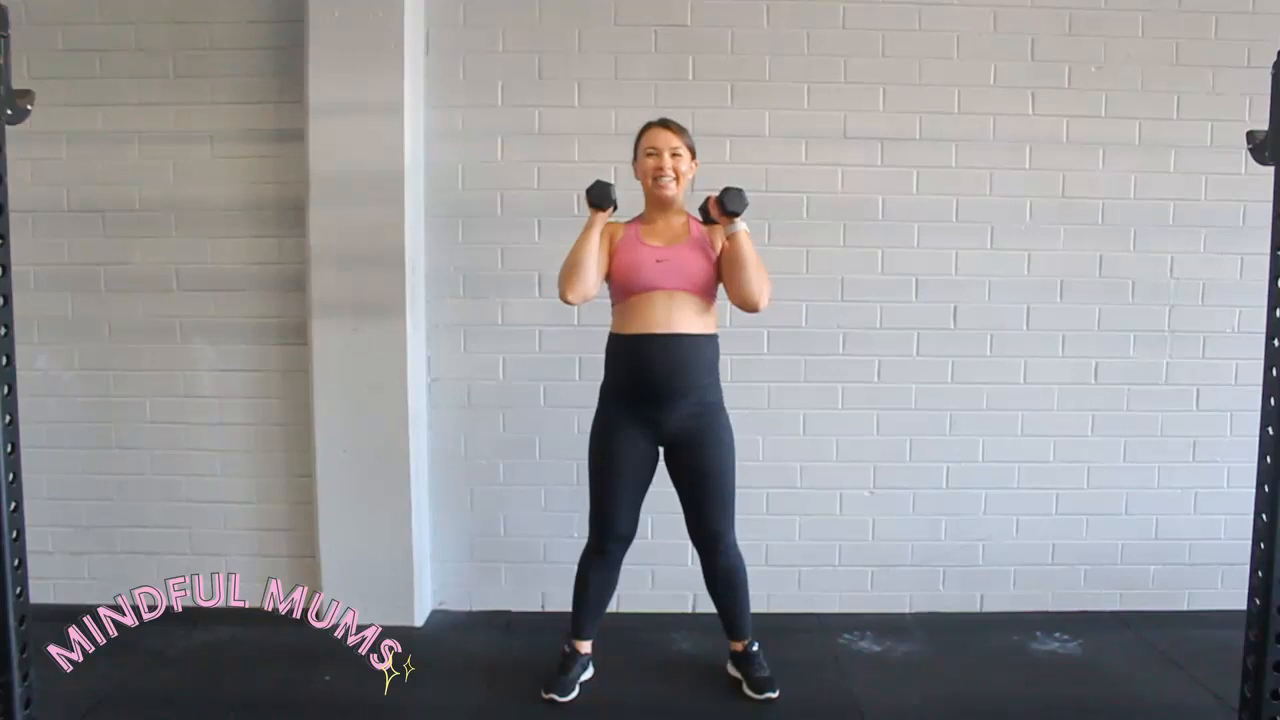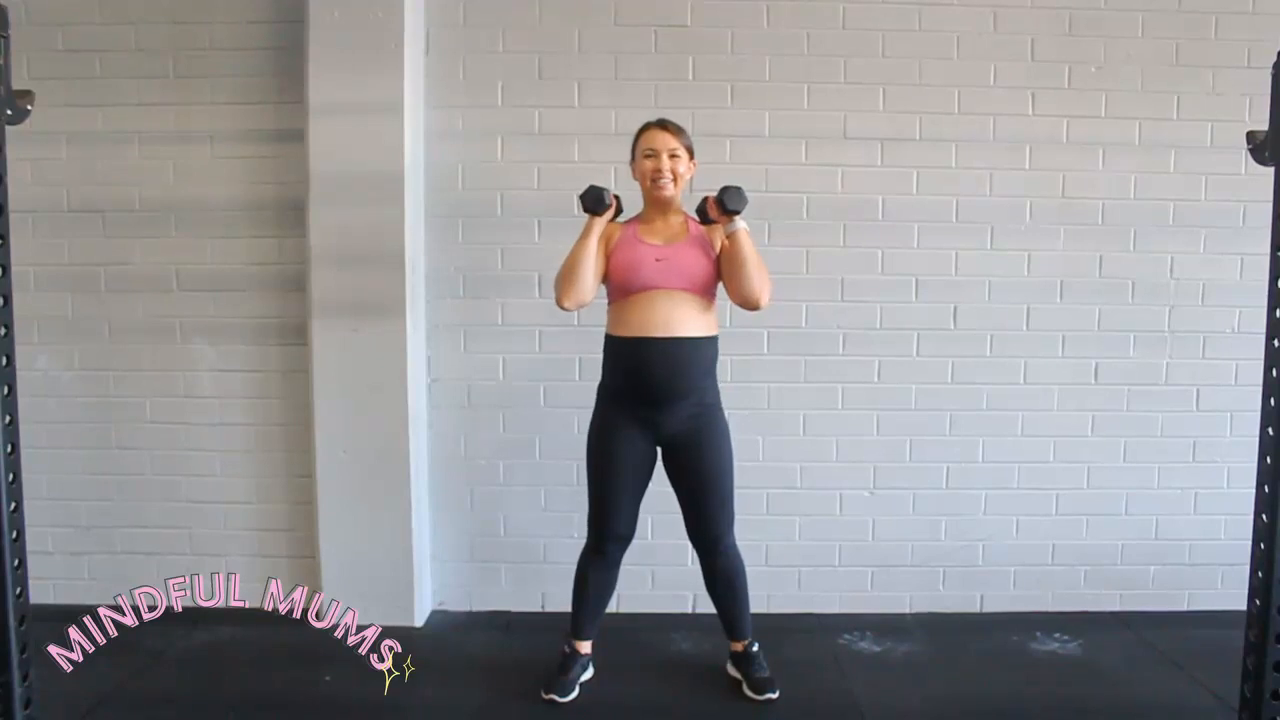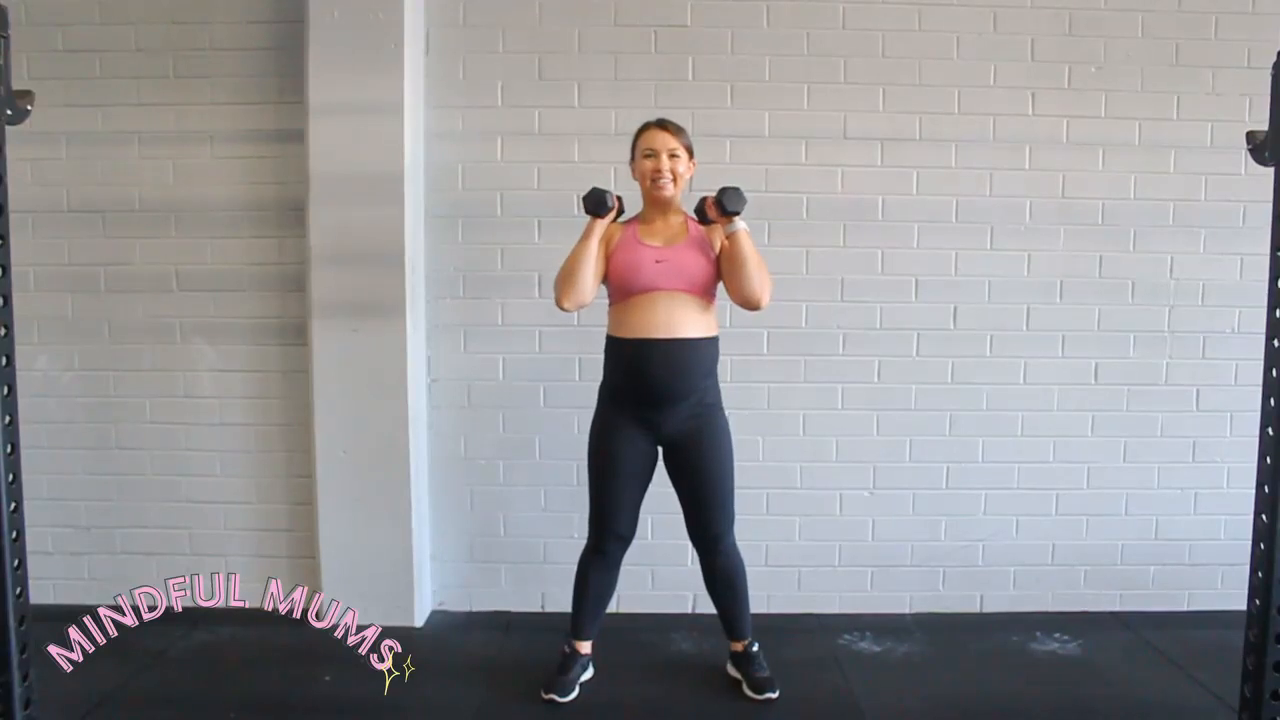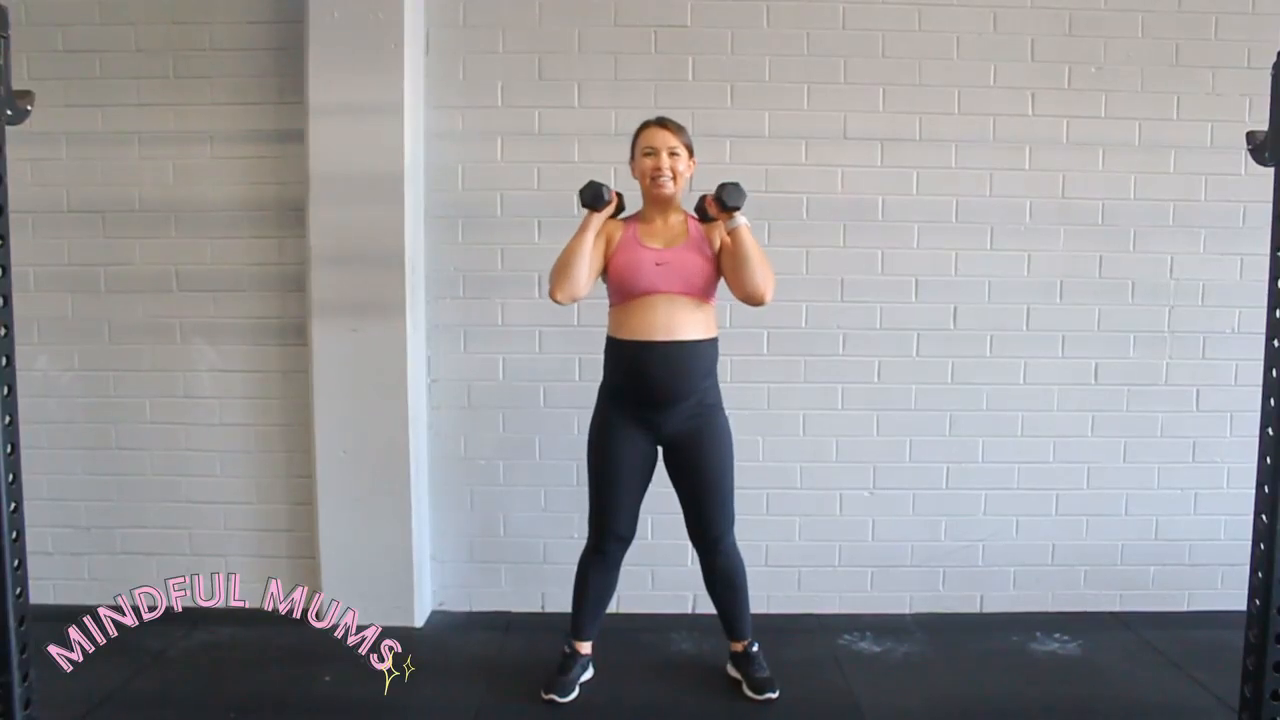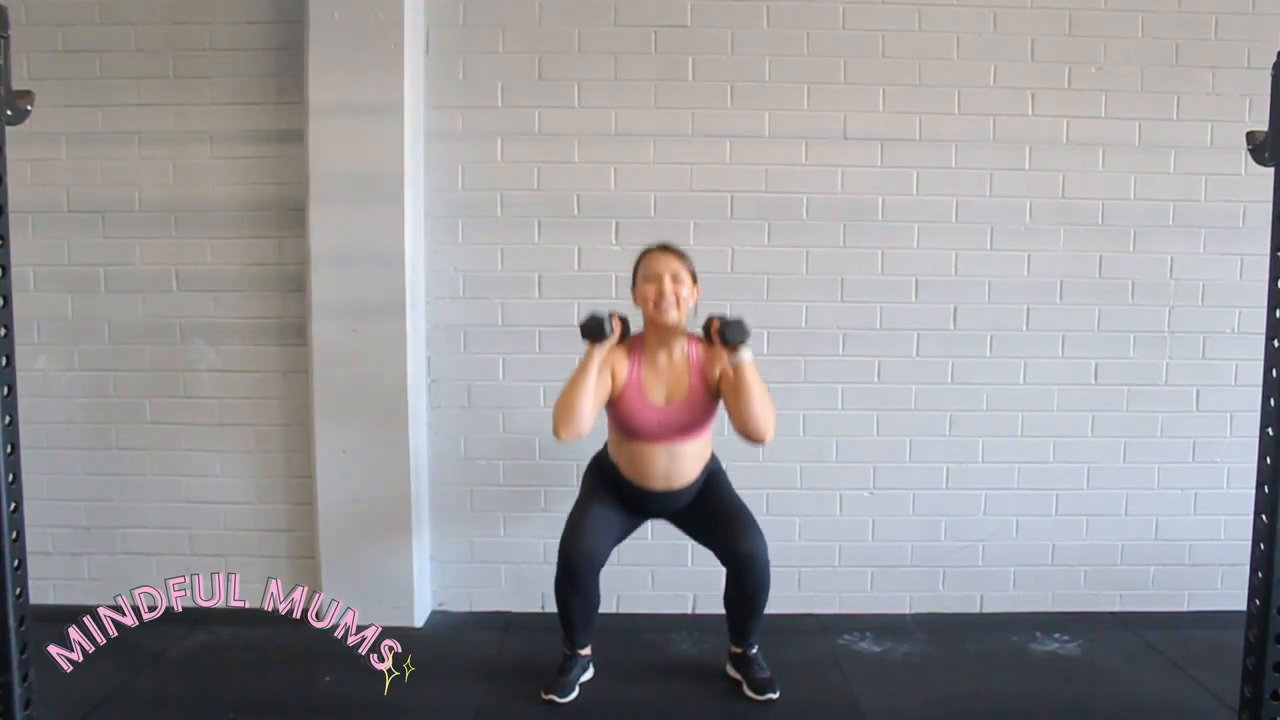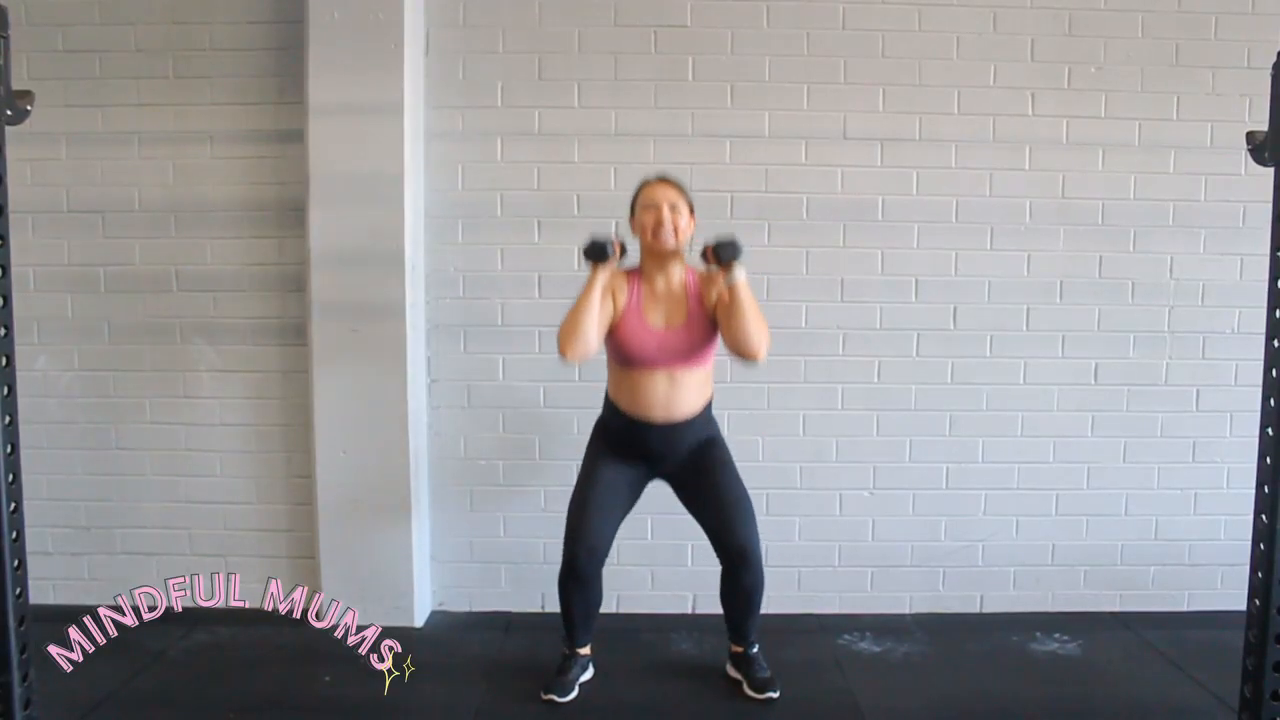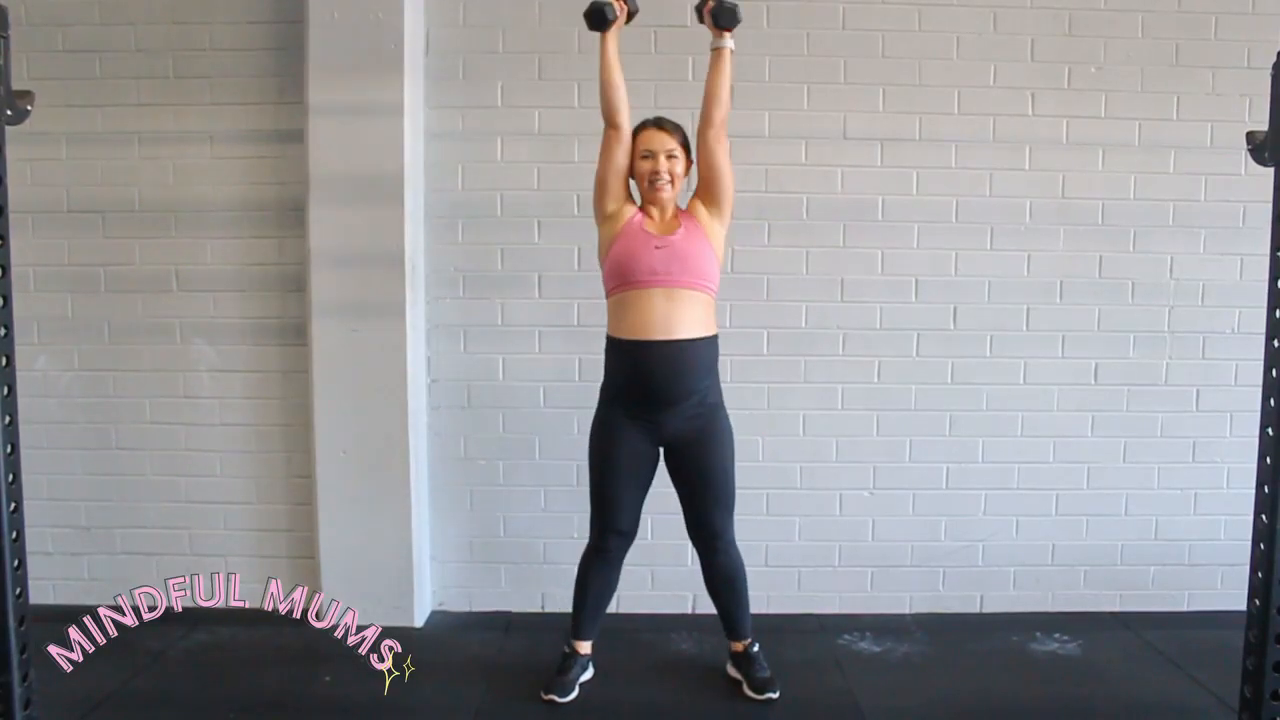
dt=0.5s
person 1, frame 1
left shoulder: (714, 234)
right shoulder: (615, 234)
left elbow: (754, 299)
right elbow: (573, 291)
left wrist: (735, 224)
right wrist: (595, 220)
left hip: (698, 403)
right hip: (626, 403)
left knee: (716, 537)
right knee: (608, 536)
left ankle: (744, 651)
right ankle: (578, 653)
person 1, frame 2
left shoulder: (713, 234)
right shoulder: (613, 235)
left elbow: (755, 297)
right elbow: (569, 297)
left wrist: (735, 224)
right wrist: (593, 224)
left hip: (695, 404)
right hip: (623, 404)
left knee: (716, 538)
right knee: (607, 537)
left ankle: (744, 651)
right ankle: (578, 653)
person 1, frame 3
left shoulder: (713, 235)
right shoulder: (614, 236)
left elbow: (756, 297)
right elbow: (569, 298)
left wrist: (735, 224)
right wrist: (595, 226)
left hip: (696, 402)
right hip: (625, 402)
left knee: (716, 537)
right knee: (608, 537)
left ankle: (743, 651)
right ankle: (577, 653)
person 1, frame 4
left shoulder: (712, 232)
right shoulder: (613, 232)
left elbow: (759, 292)
right elbow: (564, 290)
left wrist: (735, 221)
right wrist: (593, 218)
left hip: (696, 401)
right hip: (624, 401)
left knee: (715, 539)
right knee: (608, 538)
left ankle: (744, 651)
right ankle: (578, 654)
person 1, frame 5
left shoulder: (713, 360)
right shoulder: (615, 361)
left elbow: (761, 431)
right elbow: (566, 430)
left wrist: (740, 354)
right wrist: (595, 353)
left hip: (697, 488)
right hip: (618, 488)
left knee: (750, 554)
right knee: (577, 557)
left ankle: (743, 652)
right ankle: (578, 656)
person 1, frame 6
left shoulder: (710, 288)
right shoulder: (615, 289)
left elbow: (754, 348)
right elbow: (572, 348)
left wrist: (733, 275)
right wrist: (598, 275)
left hip: (696, 442)
right hip: (620, 442)
left knee: (743, 548)
right knee: (581, 550)
left ankle: (743, 651)
right ankle: (578, 655)
person 1, frame 7
left shoulder: (707, 218)
right shoulder: (617, 218)
left elbow: (715, 124)
right elbow: (615, 121)
left hip: (697, 400)
right hip: (626, 401)
left knee: (715, 537)
right knee: (610, 536)
left ankle: (743, 650)
right ankle: (578, 653)
